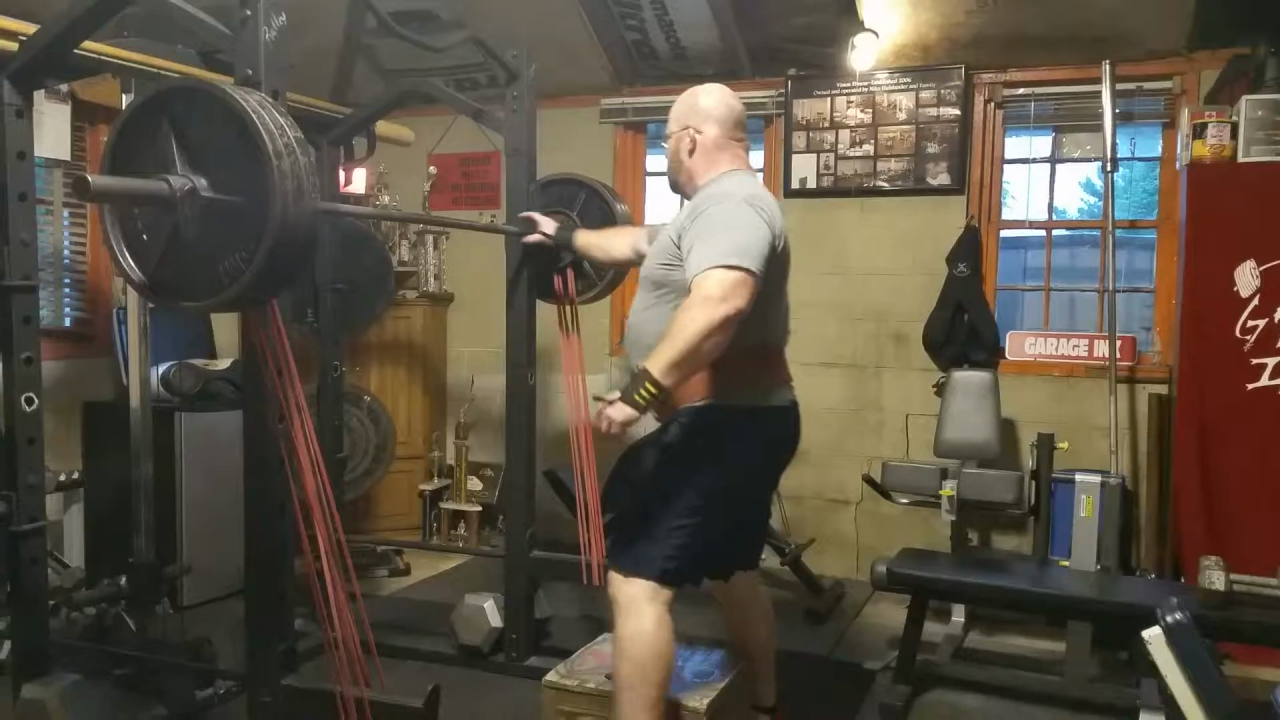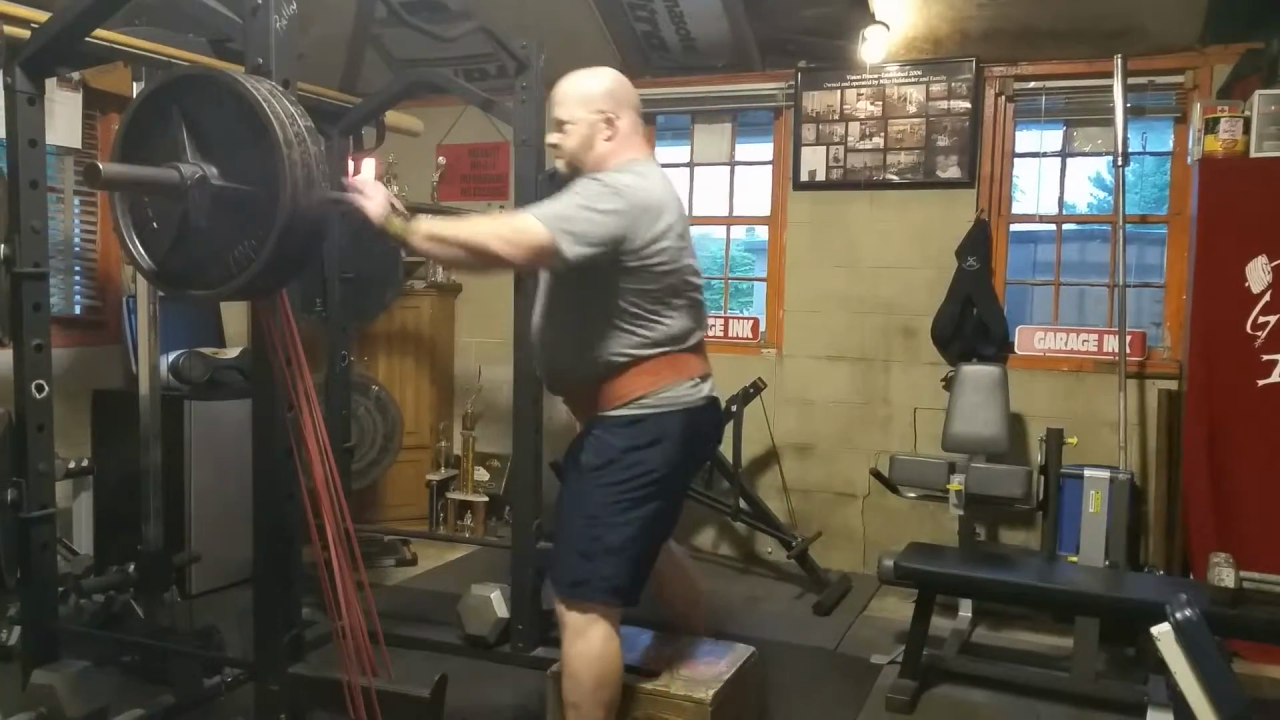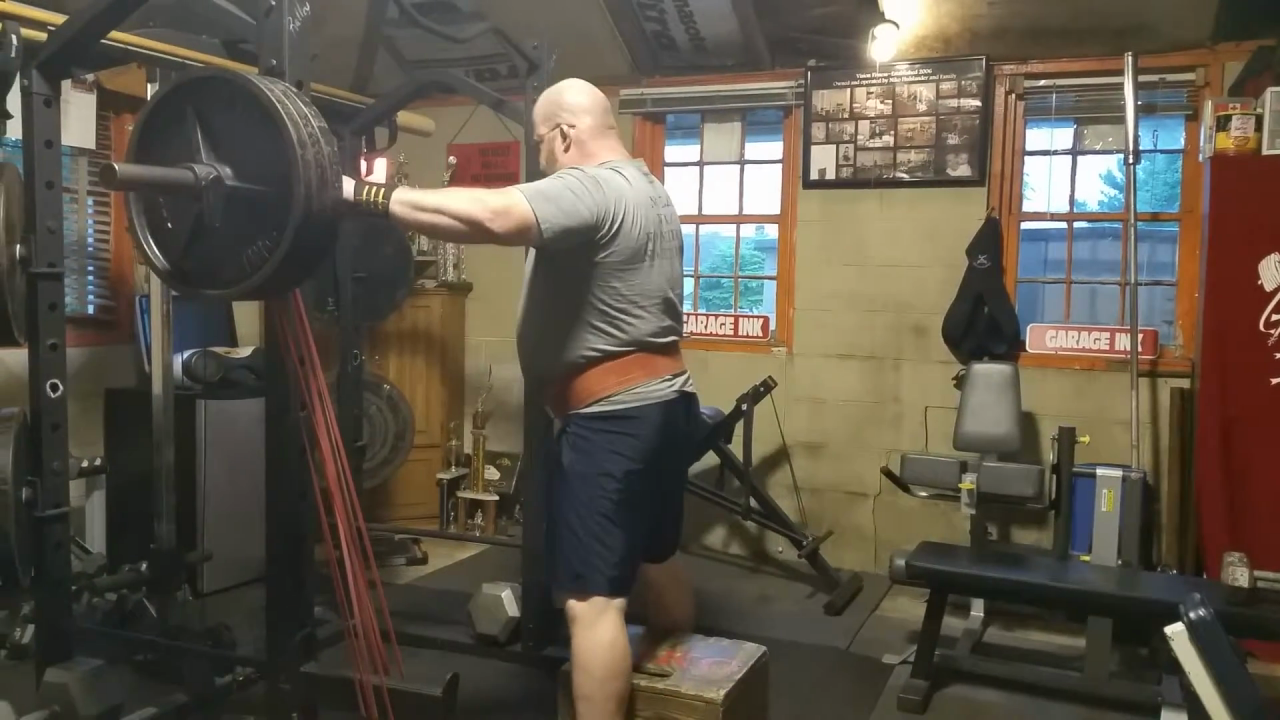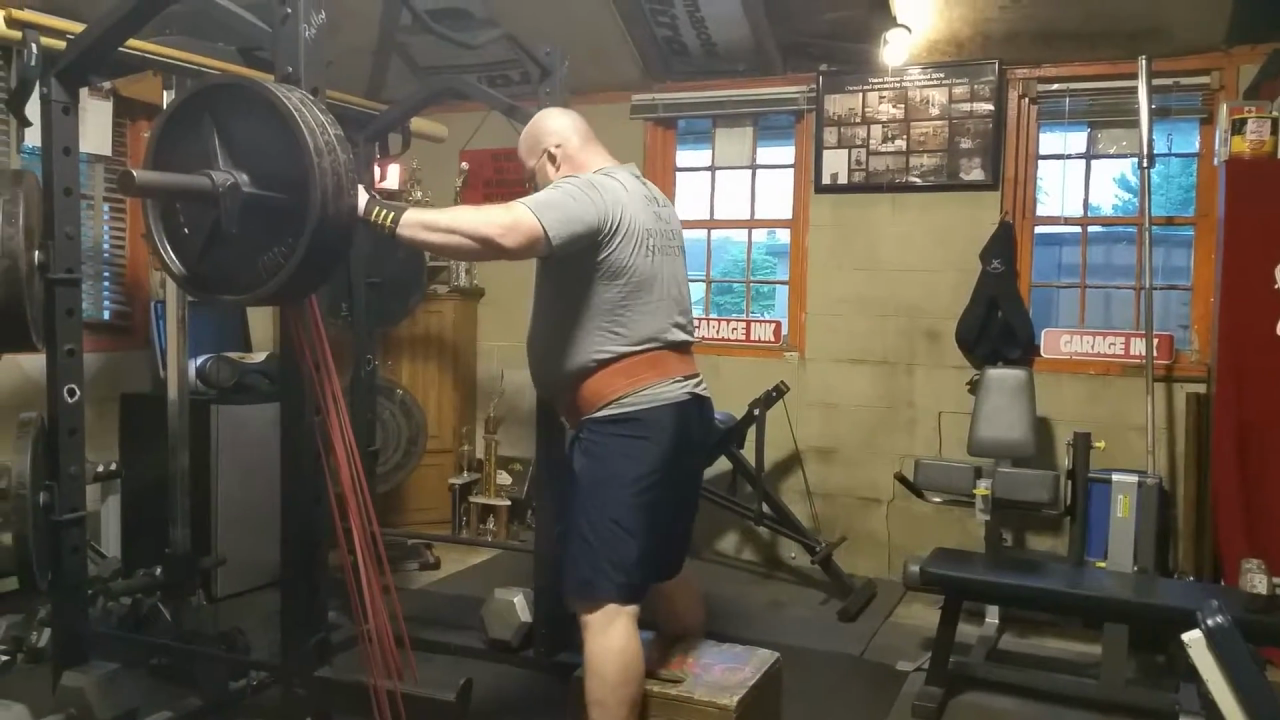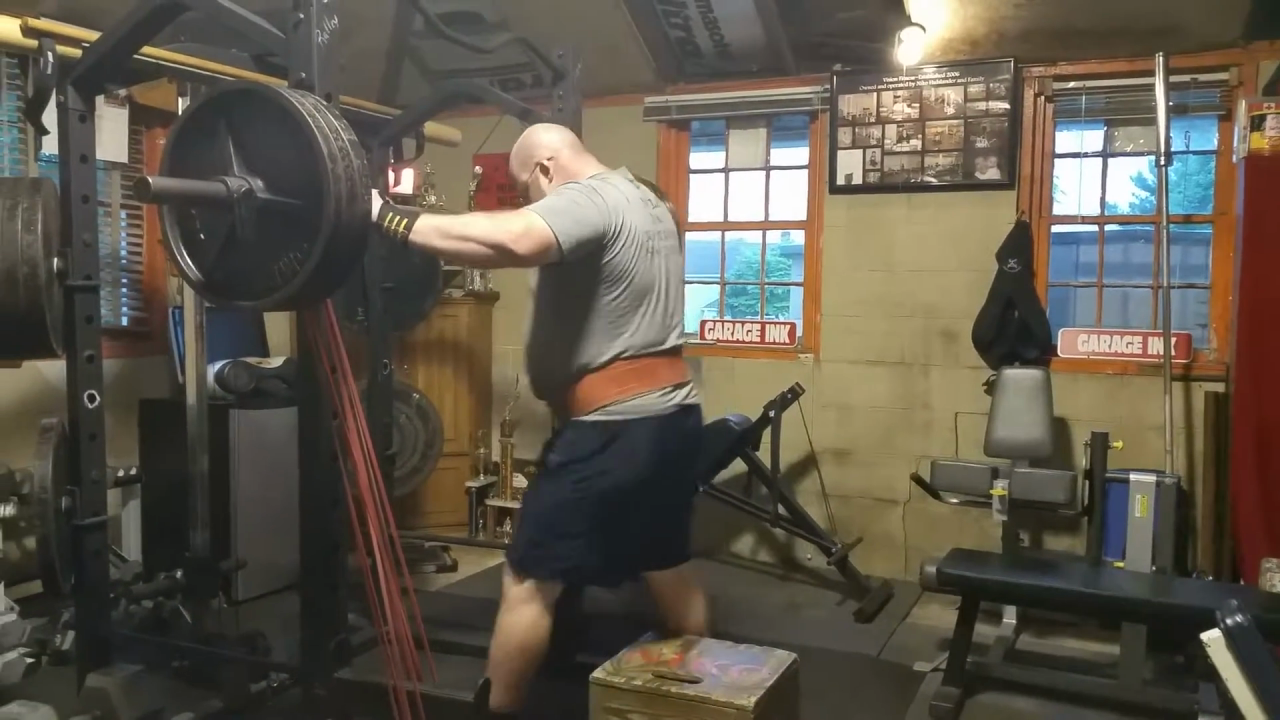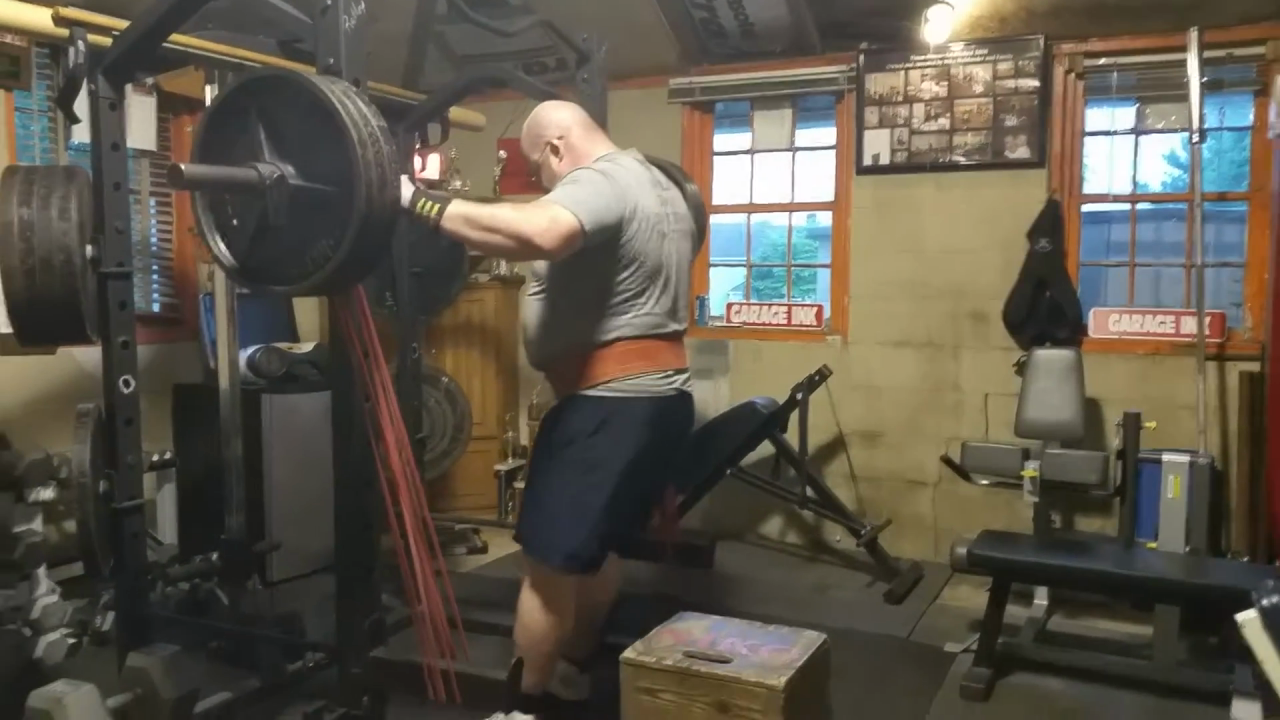
dt=0.5s
person 1, frame 1
left shoulder: (730, 203)
right shoulder: (726, 203)
left elbow: (718, 305)
right elbow: (641, 243)
left wrist: (639, 393)
right wrist: (567, 237)
left hip: (727, 421)
right hip: (749, 418)
left knee: (637, 579)
right knee: (733, 568)
person 1, frame 2
left shoulder: (617, 198)
right shoulder: (633, 188)
left elbow: (504, 244)
left wrist: (392, 218)
left hip: (642, 421)
right hip: (665, 411)
left knee: (586, 601)
right knee: (644, 544)
person 1, frame 3
left shoulder: (594, 189)
right shoulder: (644, 190)
left elbow: (489, 216)
left wrist: (367, 195)
left hip: (614, 418)
right hip: (659, 404)
left knee: (591, 596)
right knee: (652, 556)
person 1, frame 4
left shoulder: (589, 195)
right shoulder: (644, 196)
left elbow: (499, 231)
left wrist: (378, 212)
left hip: (629, 421)
right hip: (678, 409)
left knee: (602, 603)
right knee: (662, 570)
person 1, frame 5
left shoulder: (587, 200)
right shoulder: (644, 201)
left elbow: (513, 239)
left wrist: (394, 219)
left hip: (616, 427)
right hip: (671, 414)
left knee: (529, 581)
right knee: (667, 566)
person 1, frame 6
left shoulder: (600, 183)
right shoulder: (659, 186)
left elbow: (539, 233)
left wrist: (426, 203)
left hip: (612, 402)
right hip: (661, 395)
left knee: (548, 560)
right knee: (591, 545)
